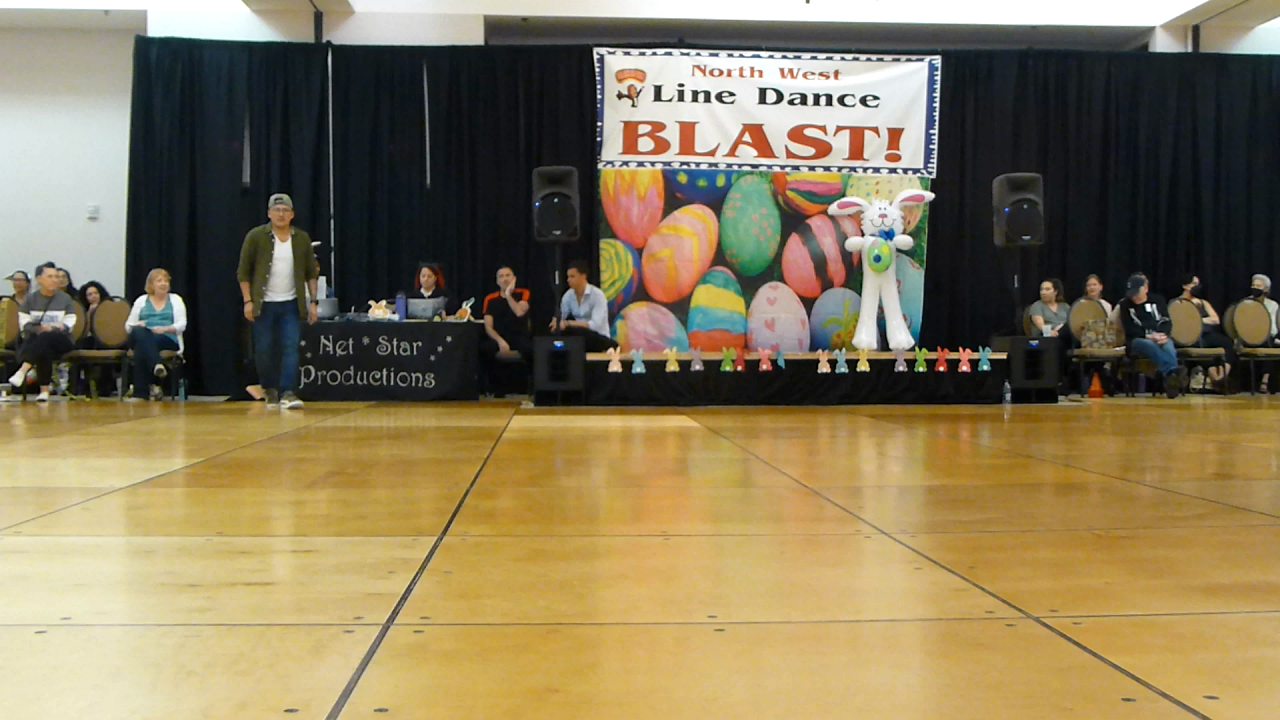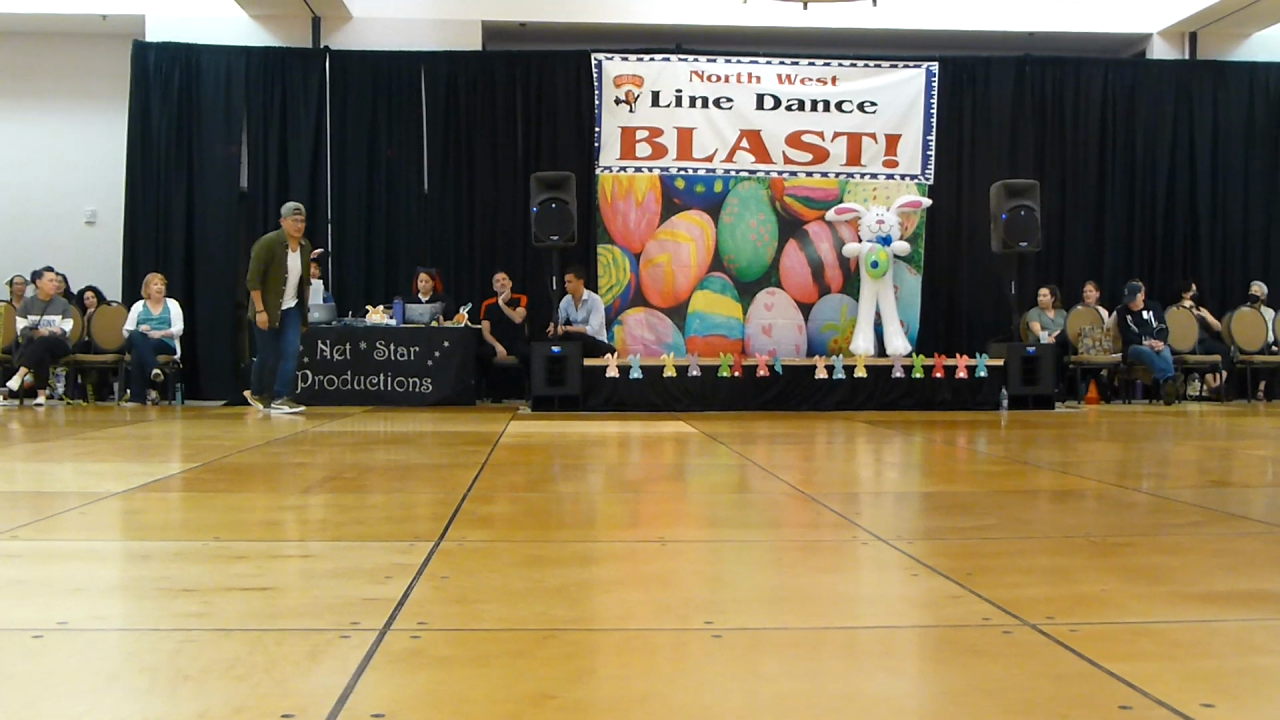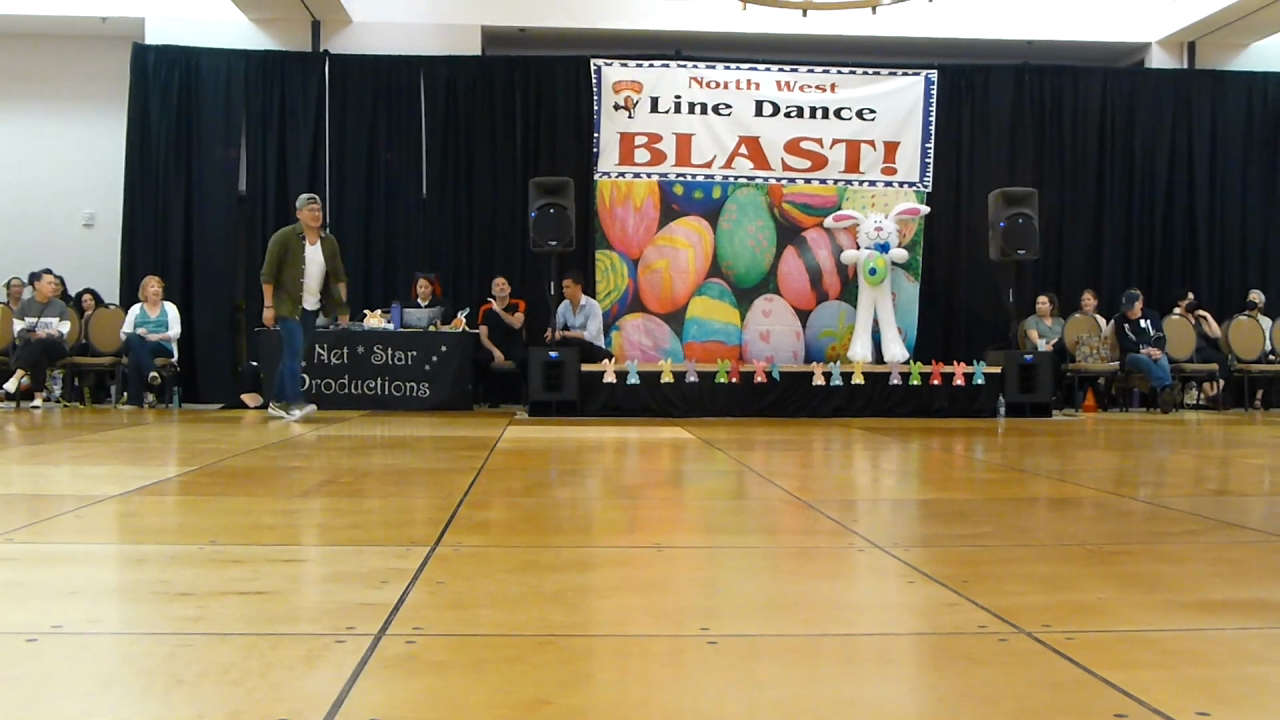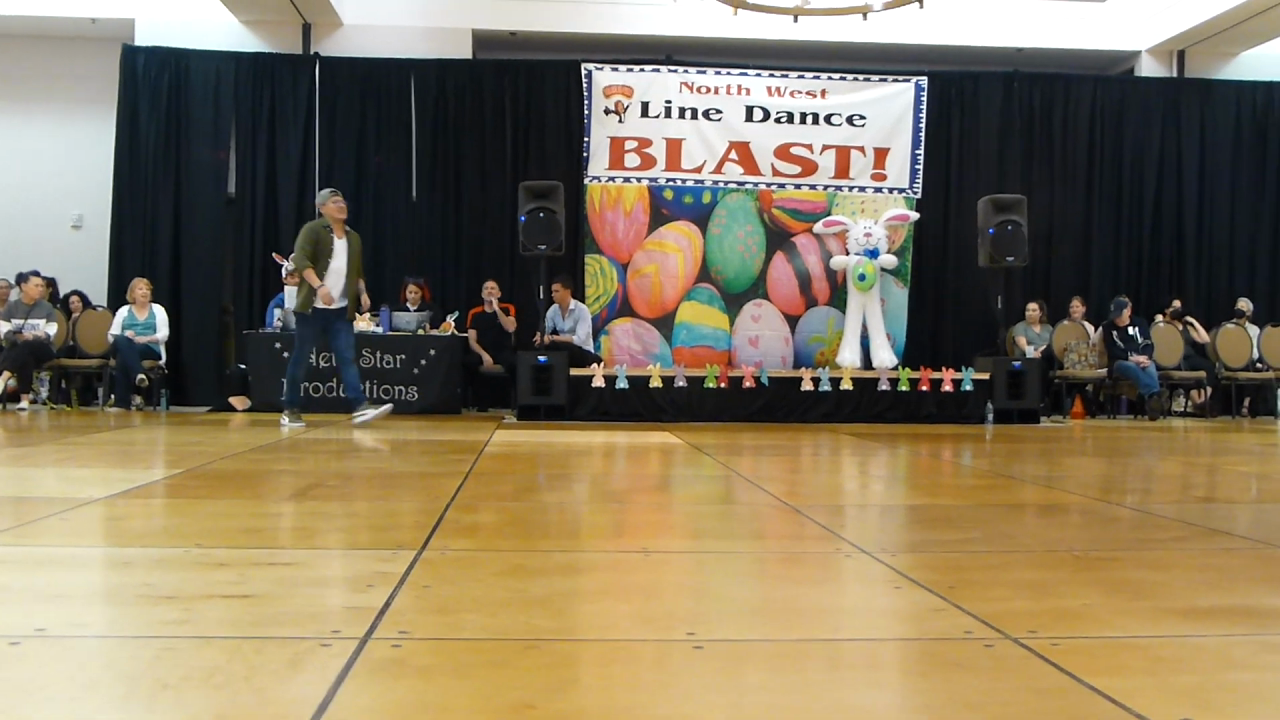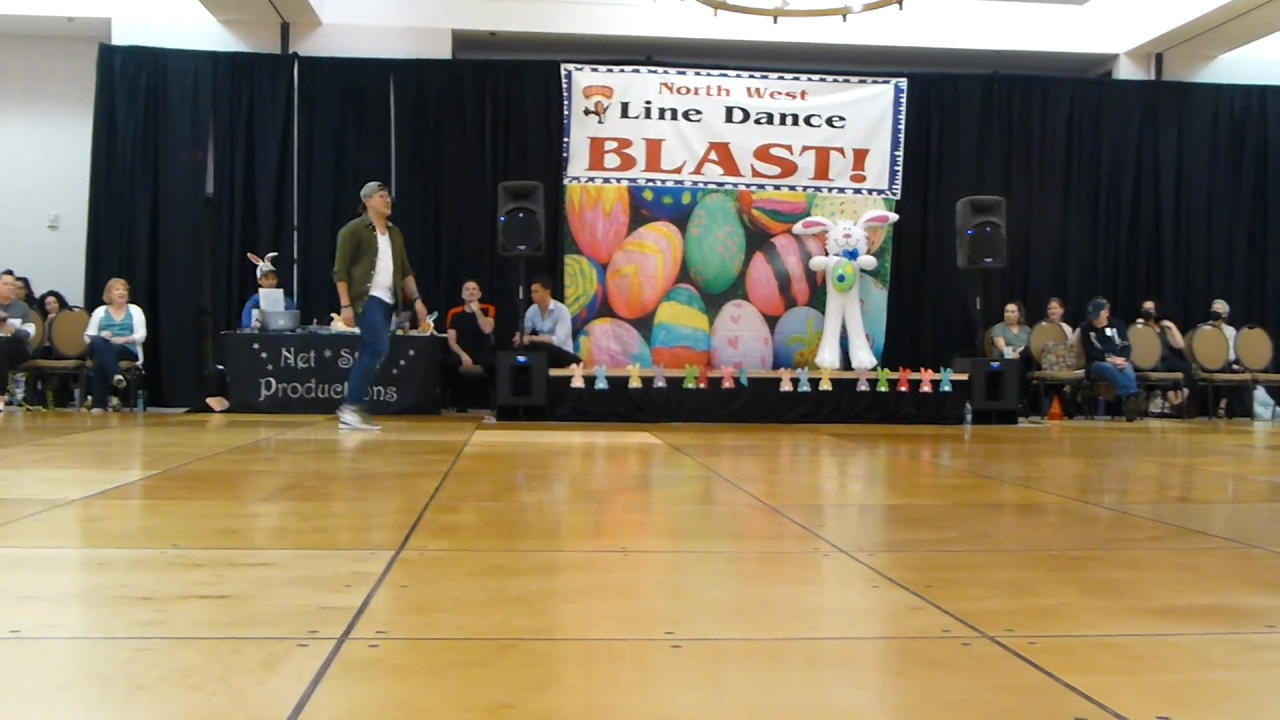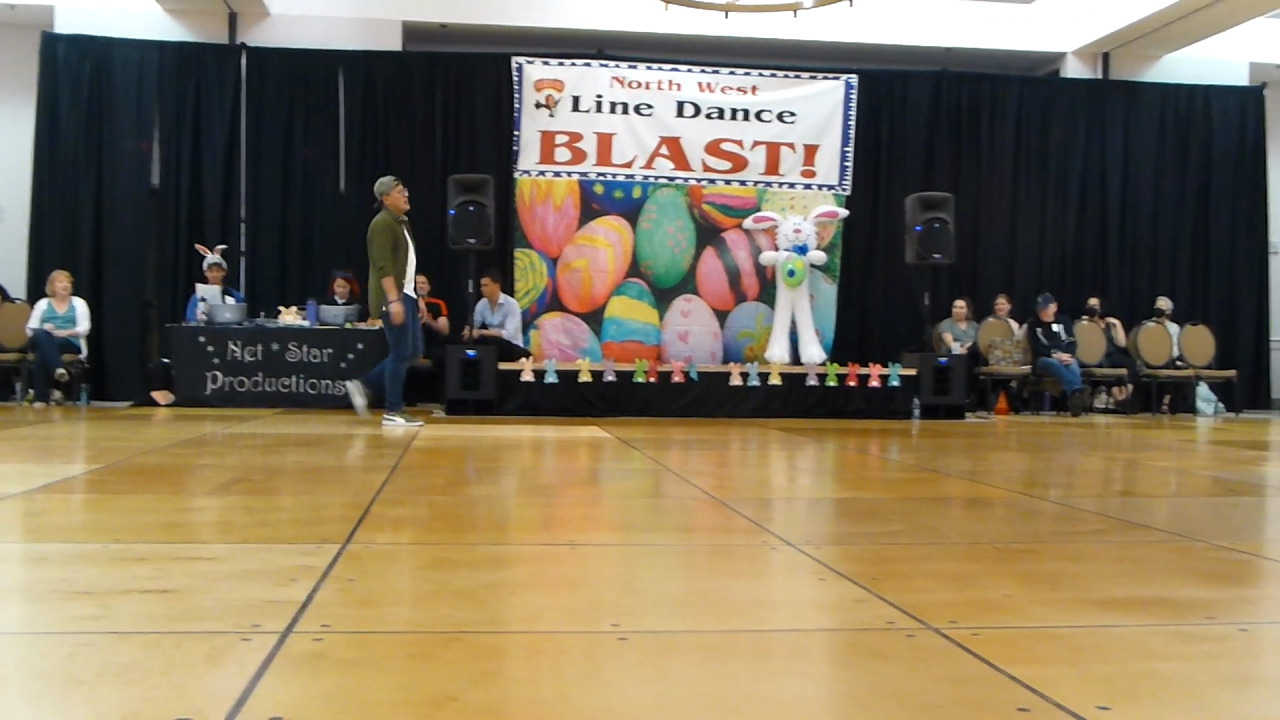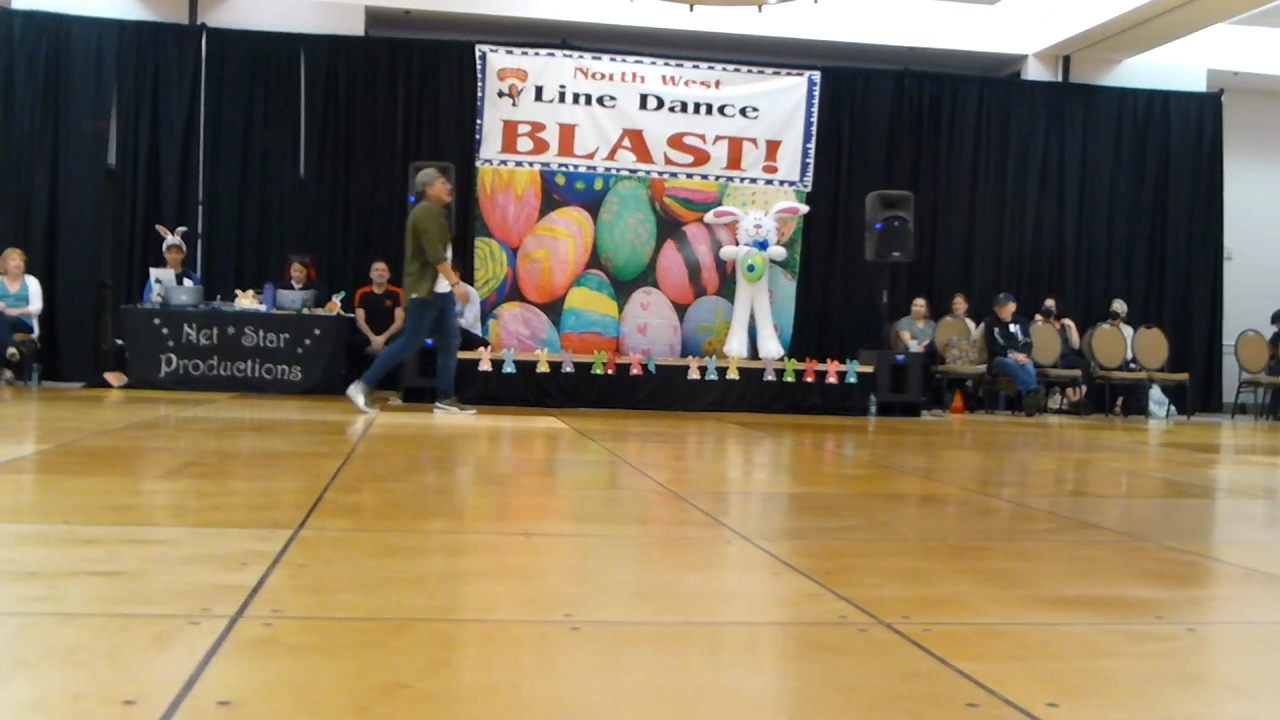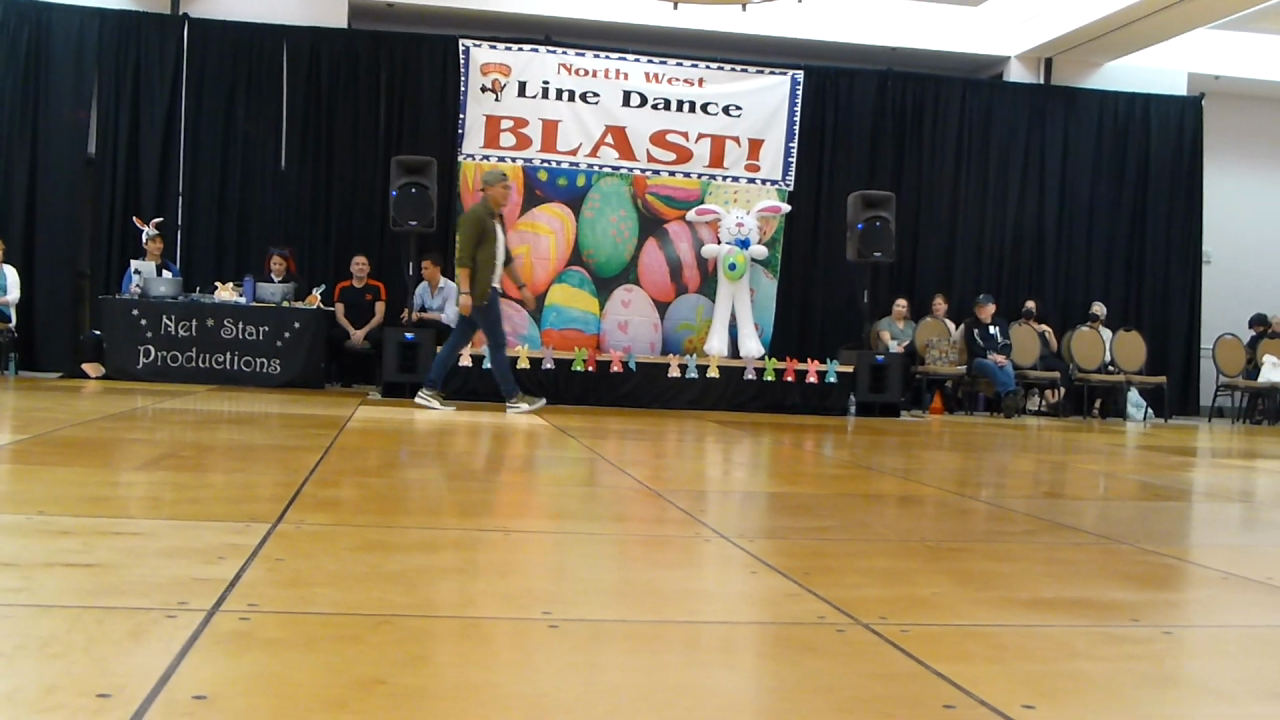
dt=0.5s
person 1, frame 1
left shoulder: (302, 239)
right shoulder: (256, 236)
left elbow: (311, 273)
right elbow: (243, 271)
left wrist: (313, 301)
right wrist: (247, 301)
left hip: (291, 303)
right hip: (264, 303)
left knee: (291, 347)
right knee: (264, 349)
left ankle: (288, 393)
right ankle: (270, 387)
person 1, frame 2
left shoulder: (305, 247)
right shoulder: (268, 243)
right elbow: (253, 279)
left wrist: (305, 310)
right wrist: (259, 310)
left hip: (291, 308)
right hip: (268, 310)
left knee: (291, 351)
right knee: (267, 355)
left ankle: (280, 399)
right ankle: (257, 394)
person 1, frame 3
left shoulder: (329, 242)
right shoulder: (284, 237)
left elbow: (338, 276)
right elbow: (267, 273)
left wrist: (343, 307)
right wrist: (268, 305)
left hip: (312, 308)
right hip: (288, 305)
left knee: (293, 353)
right knee: (295, 350)
left ankle: (279, 402)
right ankle: (295, 403)
person 1, frame 4
left shoulder: (354, 238)
right shoulder: (312, 230)
left elbow: (357, 273)
right elbow: (301, 261)
left wrist: (362, 293)
right wrist: (319, 287)
left hip: (341, 309)
right hip: (313, 307)
left knee: (347, 358)
right knee: (301, 358)
left ankle: (359, 407)
right ankle: (290, 409)
person 1, frame 5
left shoulder: (394, 233)
right shoulder: (353, 230)
left elbow: (404, 270)
right elbow: (341, 270)
left wrist: (416, 299)
right wrist: (346, 305)
left hip: (385, 301)
right hip: (365, 299)
left knee: (368, 355)
right knee: (377, 350)
left ankle: (353, 413)
right ankle: (352, 404)
person 1, frame 6
left shoulder: (402, 224)
right shoulder: (383, 223)
right elbow: (383, 266)
left wrist: (418, 297)
right wrist: (393, 300)
left hip: (406, 296)
right hip: (393, 298)
left knee: (413, 351)
right knee: (401, 353)
left ankle: (364, 386)
right ankle: (392, 411)
person 1, frame 7
left shoulder: (434, 213)
right shoulder: (427, 212)
right elbow: (435, 254)
right wrist: (456, 283)
left hip: (439, 290)
right hip: (424, 290)
left knee: (451, 342)
right knee: (410, 342)
left ankle: (445, 399)
right ankle: (362, 386)
person 1, frame 8
left shoulder: (497, 218)
right shoulder: (474, 216)
left elbow: (505, 258)
right elbow: (463, 258)
left wrist: (522, 287)
right wrist: (464, 292)
left hip: (487, 289)
right hip: (479, 290)
left knee: (458, 340)
right knee: (498, 342)
left ankle: (430, 390)
right ankle: (512, 397)
